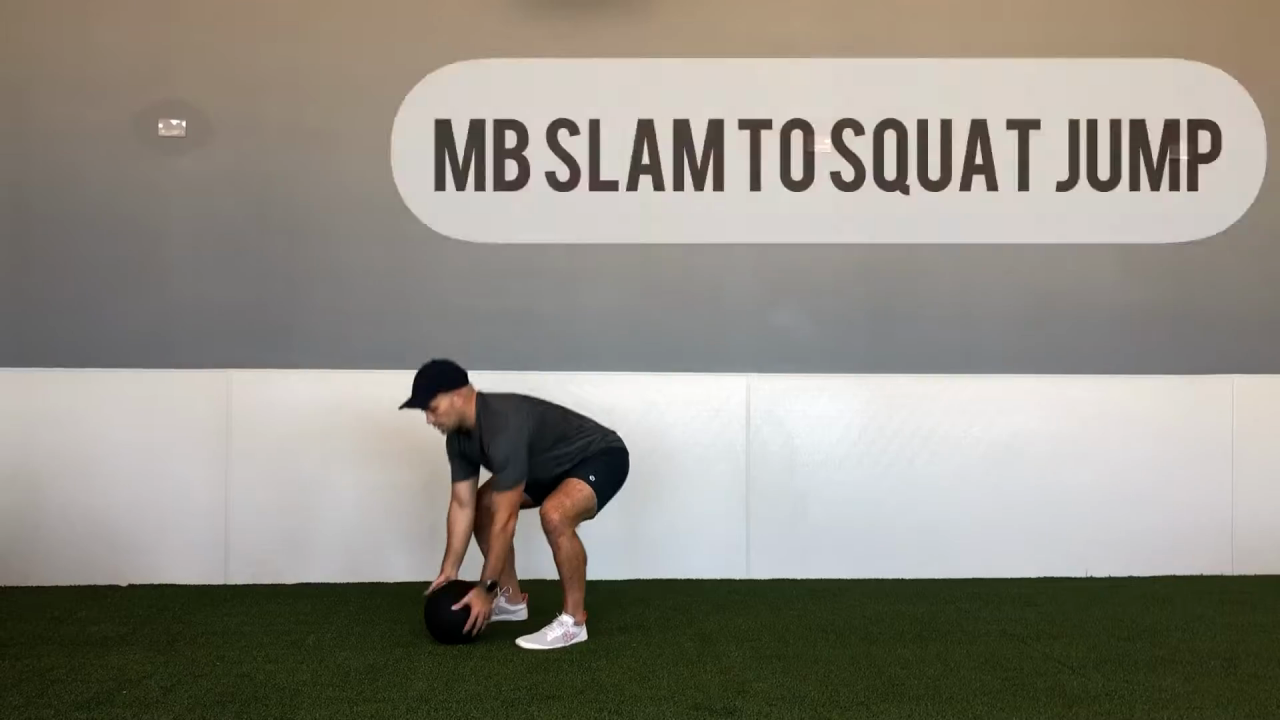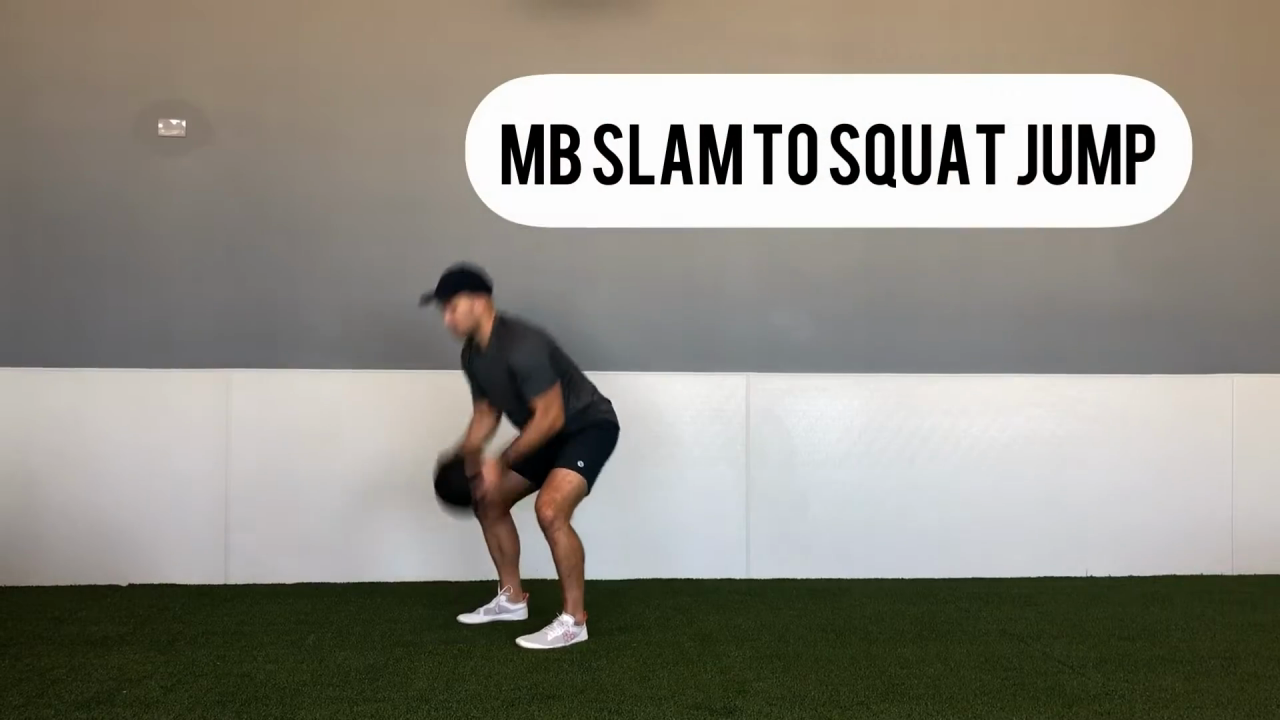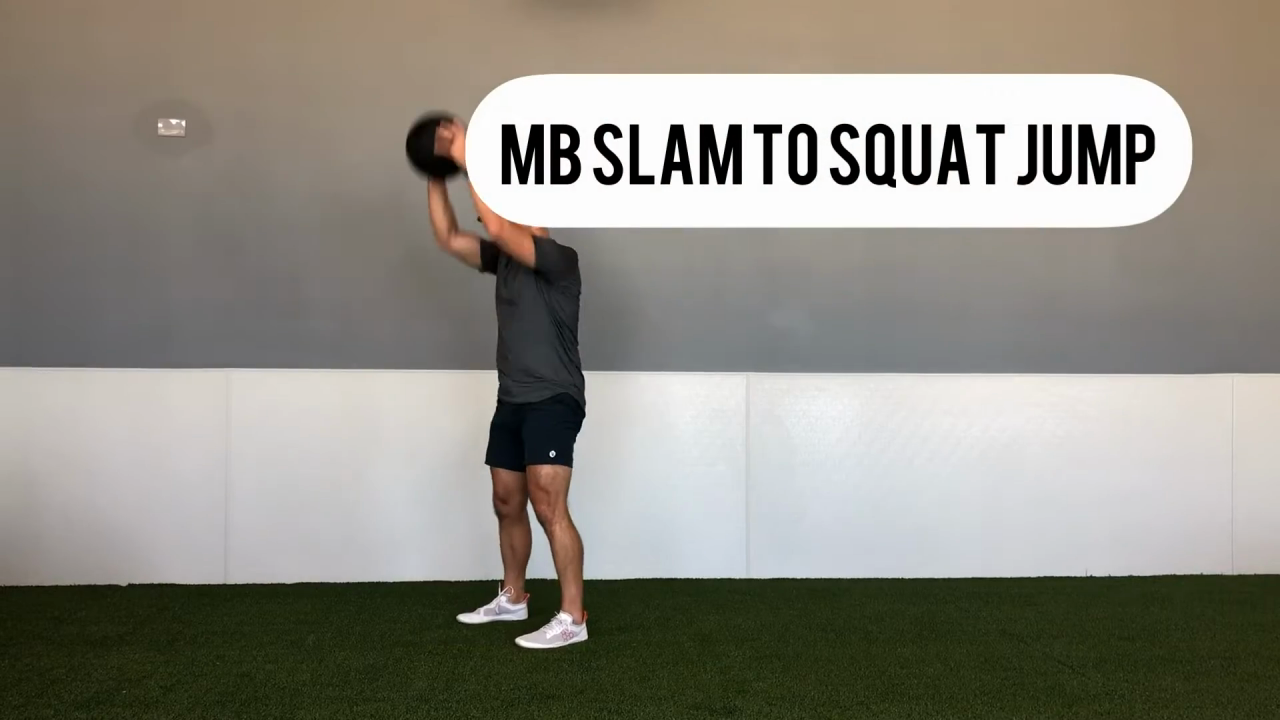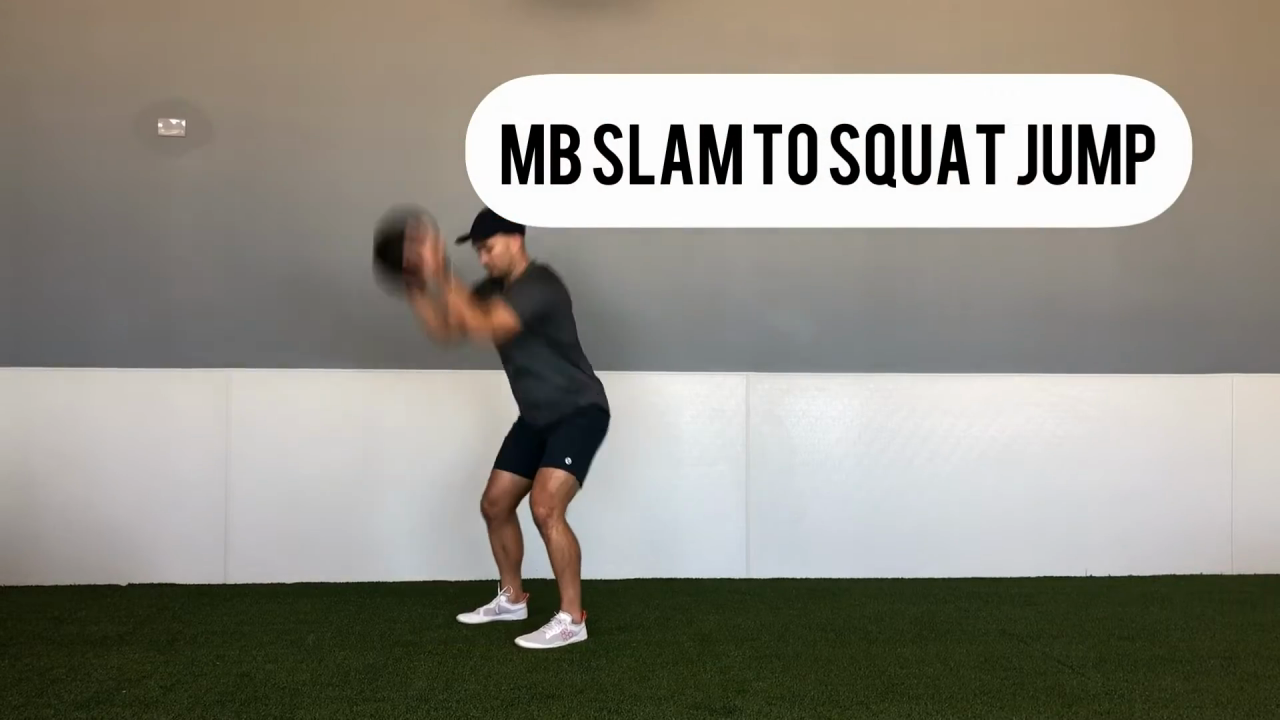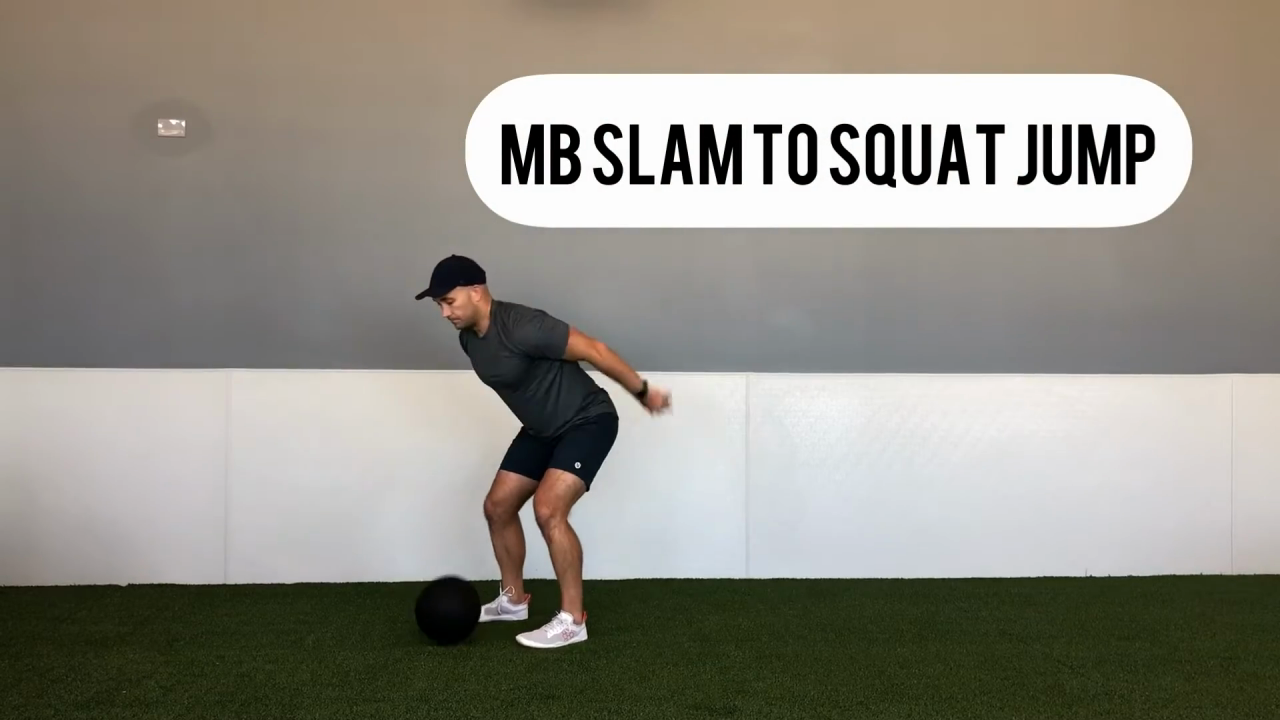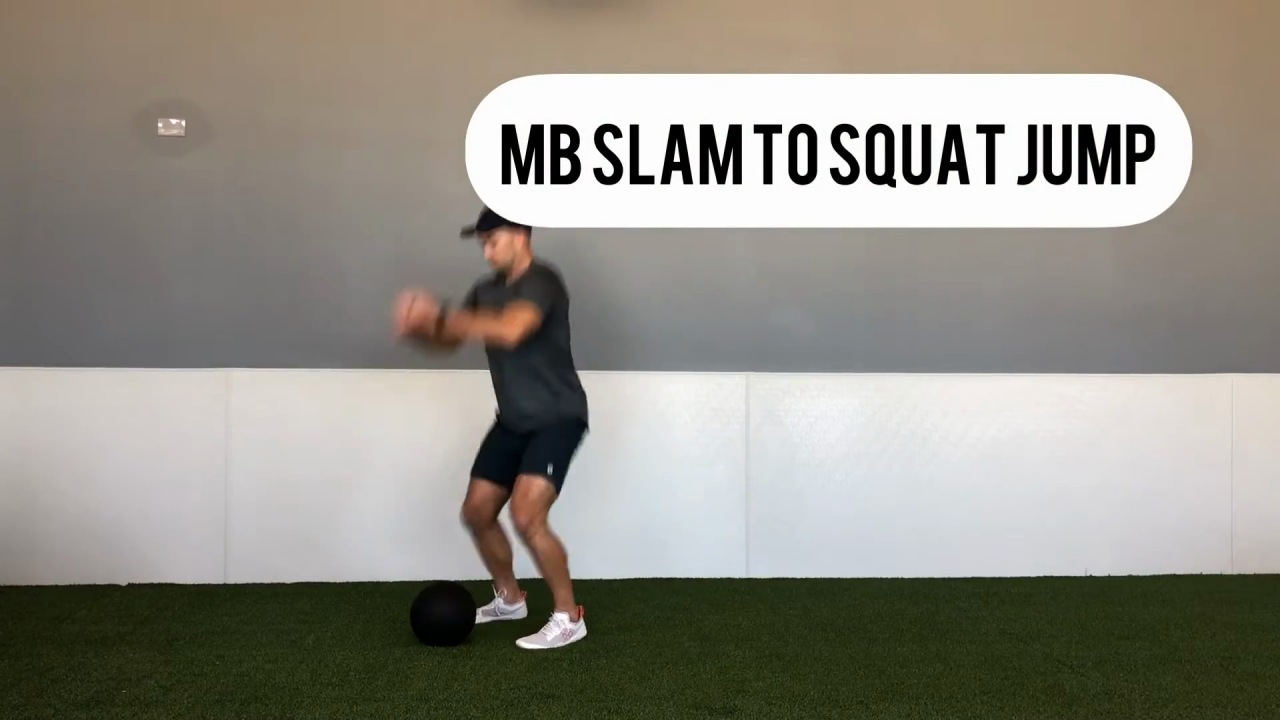
dt=0.4s
person 1, frame 1
left shoulder: (504, 429)
right shoulder: (459, 436)
left elbow: (505, 519)
right elbow: (462, 505)
left wrist: (486, 589)
right wrist: (448, 571)
left hip: (601, 457)
left knee: (555, 516)
right knee: (481, 509)
left ankle: (573, 620)
right ankle: (512, 599)
person 1, frame 2
left shoulder: (522, 345)
right shoulder: (473, 352)
left elbow: (551, 416)
right elbow: (487, 413)
left wrist: (502, 463)
right wrist: (464, 455)
left hip: (590, 427)
right hip: (549, 429)
left knee: (550, 510)
right knee: (488, 503)
left ankle: (574, 620)
right ankle: (512, 598)
person 1, frame 3
left shoulder: (559, 261)
right shoulder: (505, 258)
left elbow: (502, 230)
right elbow: (449, 237)
left wrist: (468, 161)
right wrist: (436, 179)
left hip: (553, 402)
right hip: (512, 404)
left knee: (549, 509)
right knee: (507, 506)
left ankle: (573, 618)
right ankle: (512, 598)
person 1, frame 4
left shoulder: (542, 286)
right shoulder: (493, 291)
left elbow: (484, 329)
right elbow: (444, 329)
left wrist: (440, 275)
right wrist: (421, 283)
left hip: (577, 413)
right hip: (535, 417)
left knee: (546, 509)
right knee: (494, 503)
left ankle: (571, 618)
right ankle: (512, 598)
person 1, frame 5
left shoulder: (521, 327)
right shoulder: (468, 339)
left elbow: (593, 350)
left wrist: (643, 391)
left hip: (587, 421)
right hip: (541, 428)
left knee: (548, 510)
right knee: (497, 506)
left ankle: (572, 619)
right ankle: (513, 598)
person 1, frame 6
left shoulder: (542, 282)
right shoulder: (488, 289)
left elbow: (510, 332)
right elbow: (449, 337)
left wrist: (440, 317)
right wrist: (427, 322)
left hip: (555, 421)
right hip: (513, 422)
left knee: (527, 518)
right knee: (476, 512)
left ankle: (568, 618)
right ankle: (509, 598)
